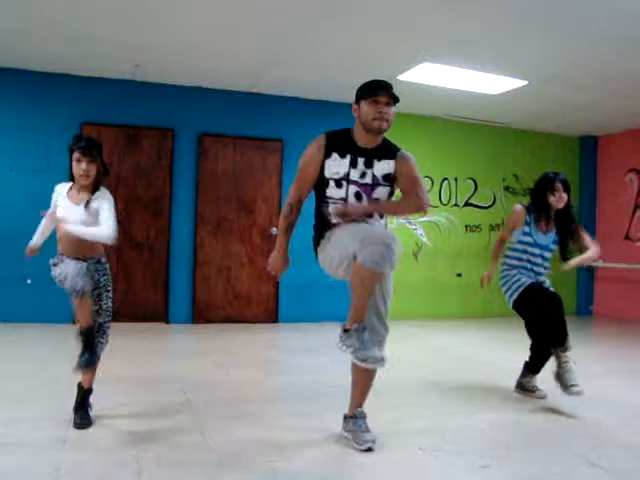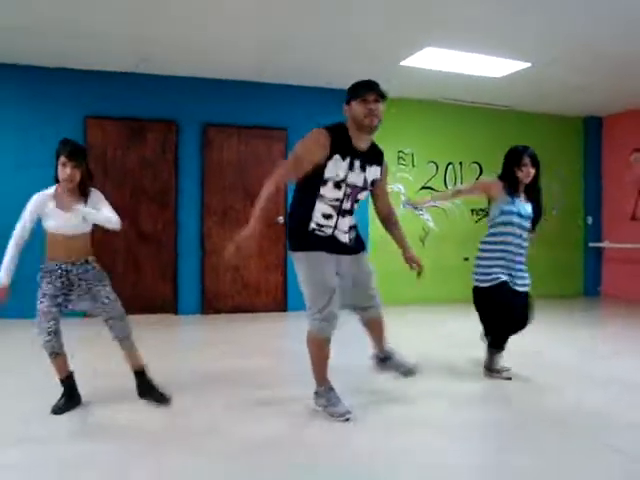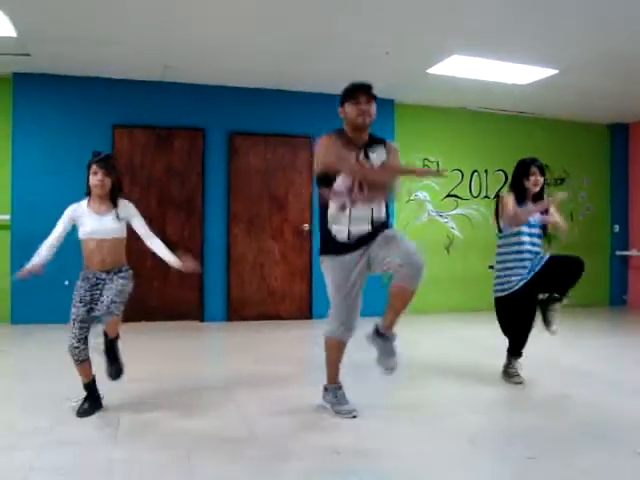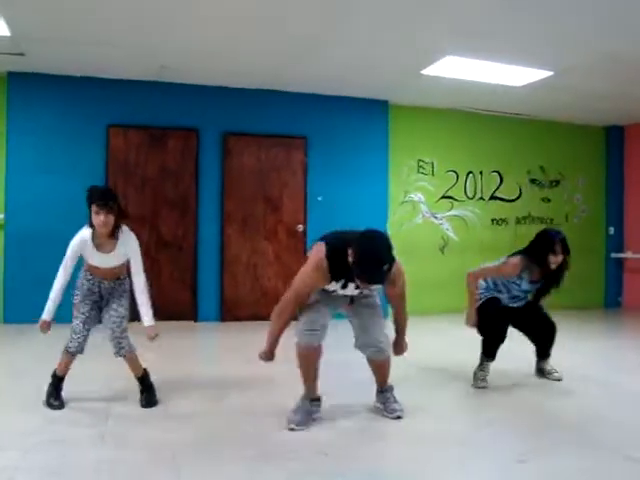
dt=1s
person 1, frame 1
left shoulder: (399, 159)
right shoulder: (325, 145)
left elbow: (420, 202)
right elbow: (295, 198)
left wrist: (366, 208)
right wrist: (280, 247)
left hip: (375, 259)
right hip: (334, 244)
left knee: (375, 337)
right knee: (381, 241)
left ankle: (354, 417)
right ankle: (352, 329)
person 1, frame 2
left shoulder: (378, 160)
right shoulder: (323, 140)
left elbow: (384, 209)
right elbow: (278, 179)
left wrist: (405, 249)
right wrist: (254, 225)
left hip: (348, 243)
right hip: (310, 243)
left knee: (368, 305)
right knee: (324, 317)
left ankle: (383, 354)
right ankle: (323, 390)
person 1, frame 3
left shoulder: (386, 149)
right shoulder: (329, 143)
left elbow: (387, 185)
right elbow: (360, 169)
left wrist: (353, 195)
right wrist: (420, 172)
left hip: (379, 237)
right hip: (339, 248)
left knee: (411, 262)
right knee: (343, 321)
left ankle: (384, 332)
right ankle: (332, 388)
person 1, frame 4
left shoulder: (392, 270)
right shoulder: (322, 262)
left elbow: (399, 306)
right elbow: (286, 306)
left wrist: (400, 339)
right wrist: (270, 347)
left hip: (361, 296)
right hip: (321, 291)
left knee: (377, 342)
right knee: (311, 330)
left ankle: (384, 393)
right ankle: (310, 399)
person 2, frame 1
left shoulder: (103, 197)
right shoulder: (60, 191)
left elbow: (108, 235)
right elbow: (50, 218)
left wrist: (66, 226)
right wrist: (36, 242)
left hip: (97, 267)
right hip: (65, 265)
left knee: (101, 332)
right knee: (80, 277)
left ankle: (82, 402)
right ankle: (86, 340)
person 2, frame 2
left shoulder: (92, 196)
right shoulder: (41, 199)
left elbow: (114, 222)
left wrist: (78, 210)
left hip: (86, 269)
right hip: (54, 272)
left knee: (118, 321)
right knee: (48, 334)
left ankle: (143, 383)
right ankle: (70, 392)
person 2, frame 3
left shoulder: (123, 206)
right shoulder: (76, 210)
left elbow: (148, 237)
right elbow: (54, 238)
left wrist: (174, 260)
right wrist: (35, 263)
left hip: (119, 275)
right hip: (88, 279)
left knee: (109, 305)
right knee: (76, 343)
left ankle: (112, 347)
right ankle: (92, 395)
person 2, frame 4
left shoulder: (128, 238)
right shoulder: (82, 238)
left elbow: (139, 280)
right elbow: (62, 277)
left wrist: (148, 321)
right wrist: (47, 315)
left hip: (118, 287)
right hip: (89, 283)
left knee: (118, 335)
right knee: (78, 334)
left ankle: (146, 385)
right ankle: (55, 386)
person 3, frame 1
left shoulder: (566, 222)
right shoulder: (521, 213)
left elbow: (594, 250)
right elbow: (502, 239)
left wrist: (576, 261)
right wrist: (491, 268)
left hip: (538, 284)
right hip: (515, 280)
left knee: (546, 333)
right knee: (552, 303)
left ankle: (527, 380)
right ankle: (562, 361)
person 3, frame 2
left shoulder: (532, 197)
right shoulder: (498, 188)
right elbow: (459, 192)
right wrist: (427, 199)
left hip: (516, 268)
right hip: (493, 268)
left knee: (519, 318)
right knee: (500, 311)
left ankle: (493, 335)
right ankle: (494, 358)
person 3, frame 3
left shoulder: (545, 204)
right shoulder: (508, 198)
left elbow: (561, 226)
right elbow: (514, 217)
left wrist: (547, 217)
right wrist: (543, 204)
left hip: (537, 266)
right hip: (511, 274)
left knee: (574, 266)
right knee: (520, 325)
left ankle: (549, 303)
right ankle: (511, 364)
person 3, frame 4
left shoulder: (551, 270)
right shoulder: (518, 264)
right elbow: (472, 276)
left wrist: (538, 312)
right wrist: (472, 310)
left hip: (518, 300)
right hip: (491, 296)
left knee: (547, 328)
right knee: (496, 328)
left ankle: (543, 364)
right ankle: (484, 367)
